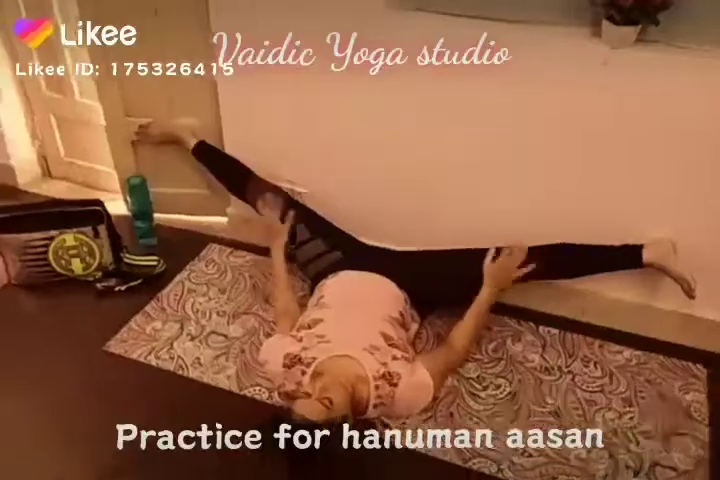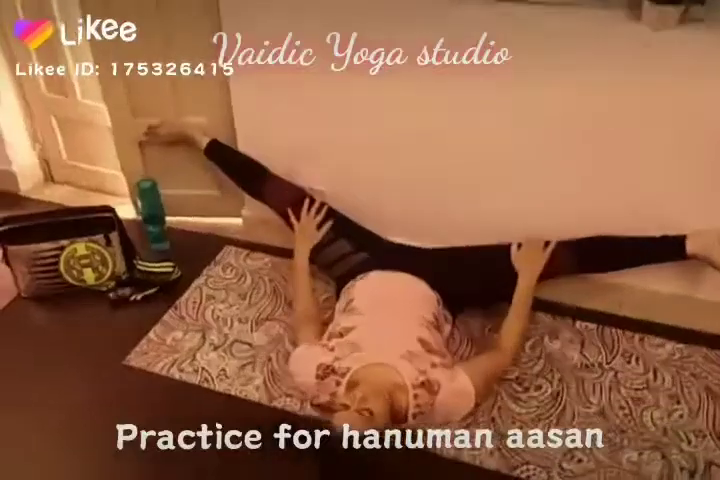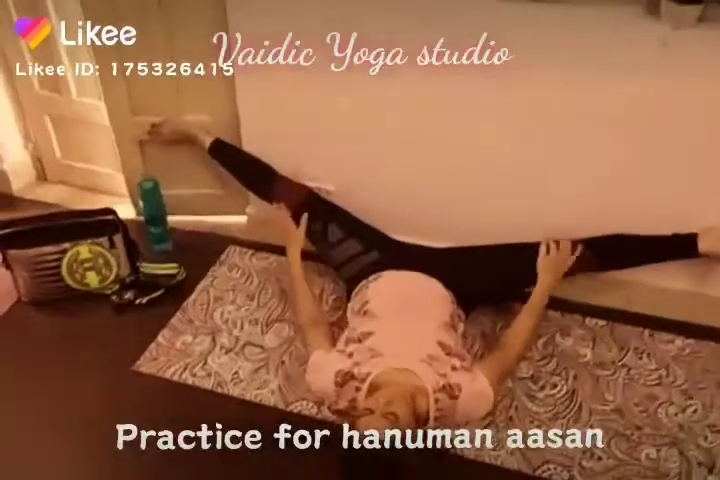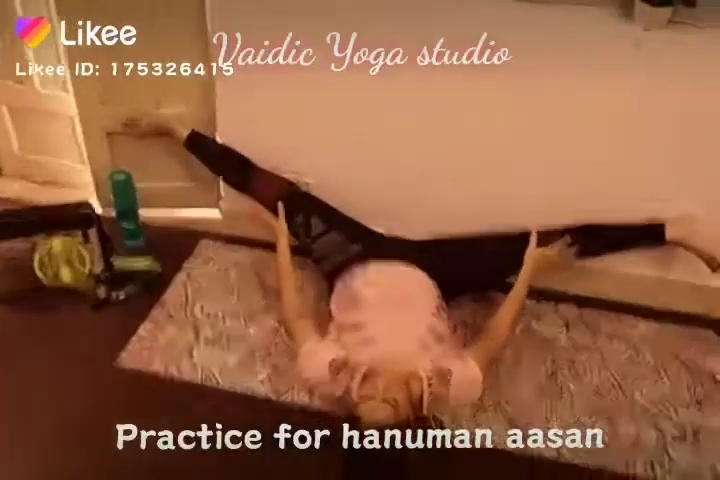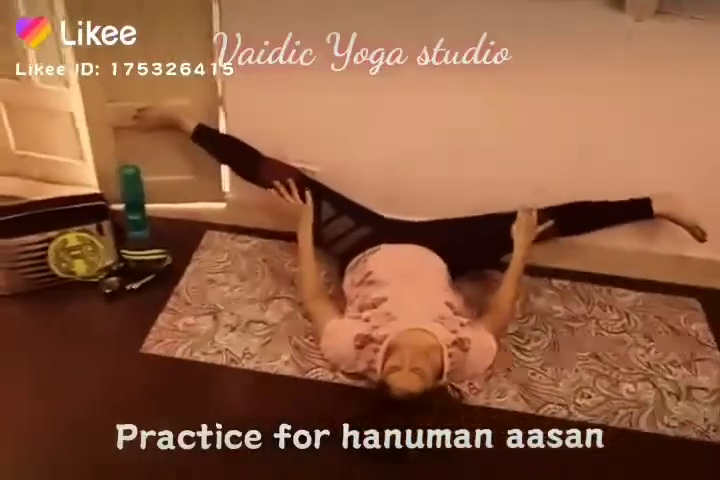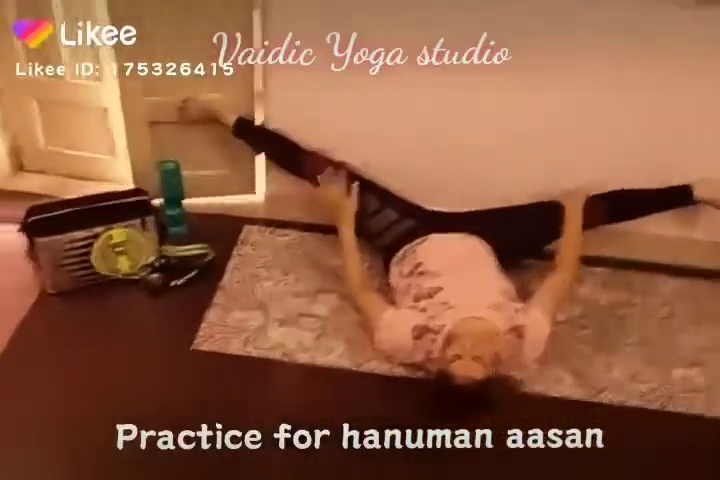
dt=0.4s
person 1, frame 1
left shoulder: (281, 362)
right shoulder: (400, 394)
left elbow: (286, 310)
right elbow: (453, 351)
left wrist: (278, 248)
right wrist: (494, 286)
left hip: (343, 273)
right hip: (401, 288)
left knee: (268, 197)
right knee: (510, 260)
person 1, frame 2
left shoulder: (312, 375)
right shoulder: (440, 402)
left elbow: (306, 319)
right elbow: (503, 353)
left wrist: (300, 251)
right wrist: (527, 278)
left hip: (369, 273)
right hip: (430, 286)
left knee: (288, 199)
right knee: (551, 257)
person 1, frame 3
left shoulder: (331, 382)
right shoulder: (459, 402)
left elbow: (311, 323)
right elbow: (508, 352)
left wrist: (293, 251)
right wrist: (547, 283)
left hip: (381, 273)
right hip: (444, 284)
left knee: (294, 200)
right knee: (564, 255)
person 1, frame 4
left shoulder: (325, 372)
right shoulder: (451, 385)
left elbow: (296, 316)
right elbow: (493, 339)
left wrist: (282, 245)
right wrist: (531, 273)
left hip: (361, 265)
right hip: (425, 275)
left knee: (274, 193)
right knee: (545, 243)
person 1, frame 5
left shoulder: (348, 349)
right shoulder: (468, 357)
left elbow: (312, 297)
right elbow: (499, 313)
left wrist: (304, 228)
right wrist: (522, 246)
left hip: (371, 249)
right hip: (431, 254)
left knee: (285, 180)
right knee: (537, 223)
person 1, frame 6
left shoulder: (404, 340)
right shoulder: (524, 342)
left elbow: (358, 289)
right elbow: (563, 274)
left wrist: (343, 219)
right wrist: (571, 211)
left hip: (415, 242)
right hip: (476, 242)
left knee: (326, 172)
right knee: (582, 209)
